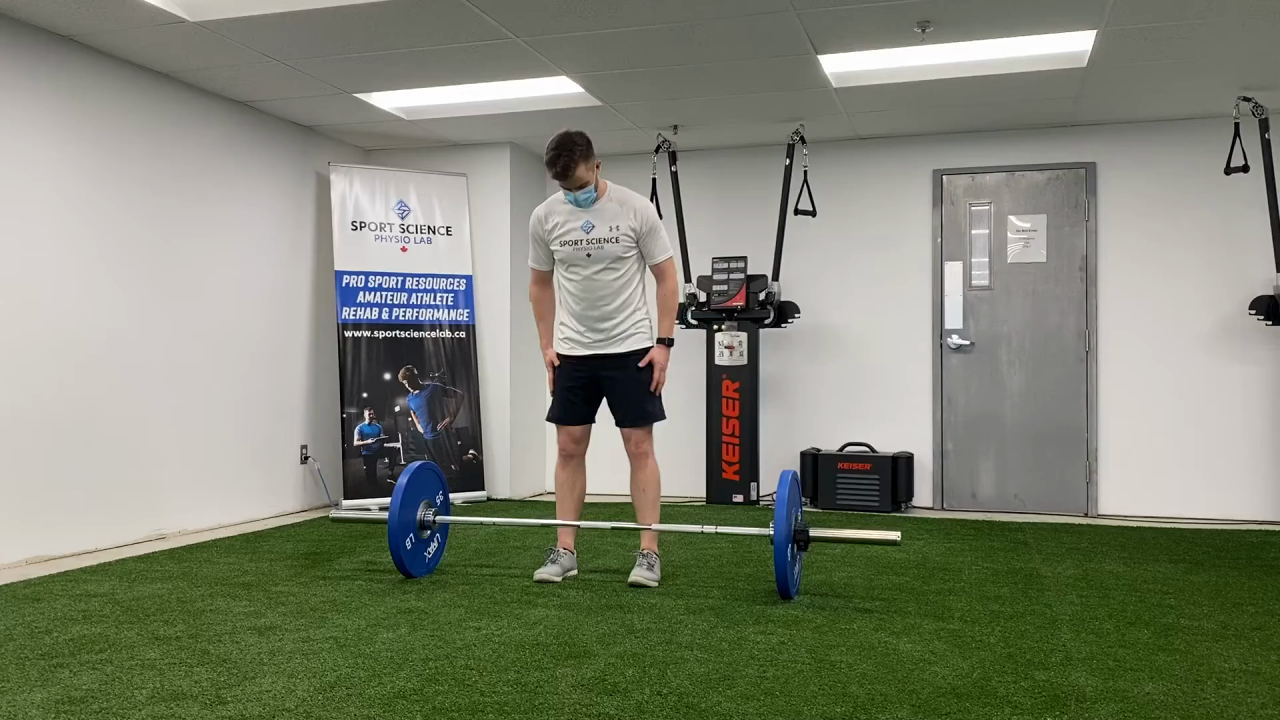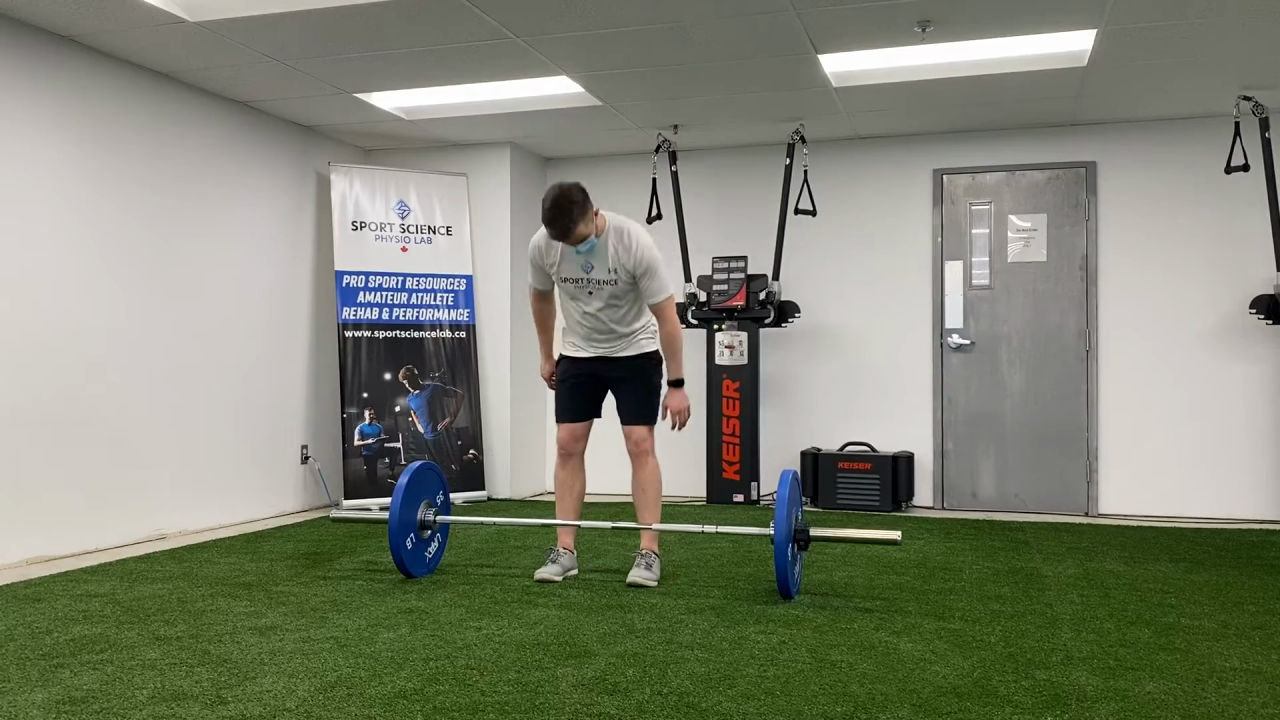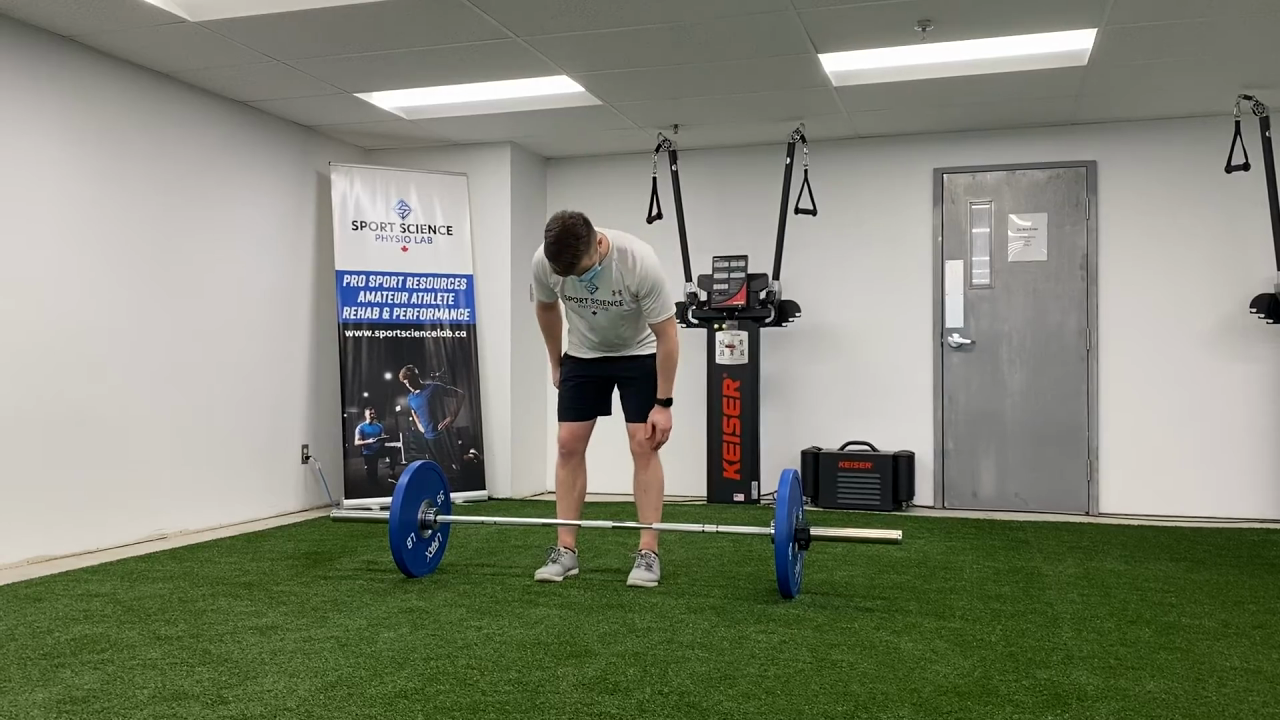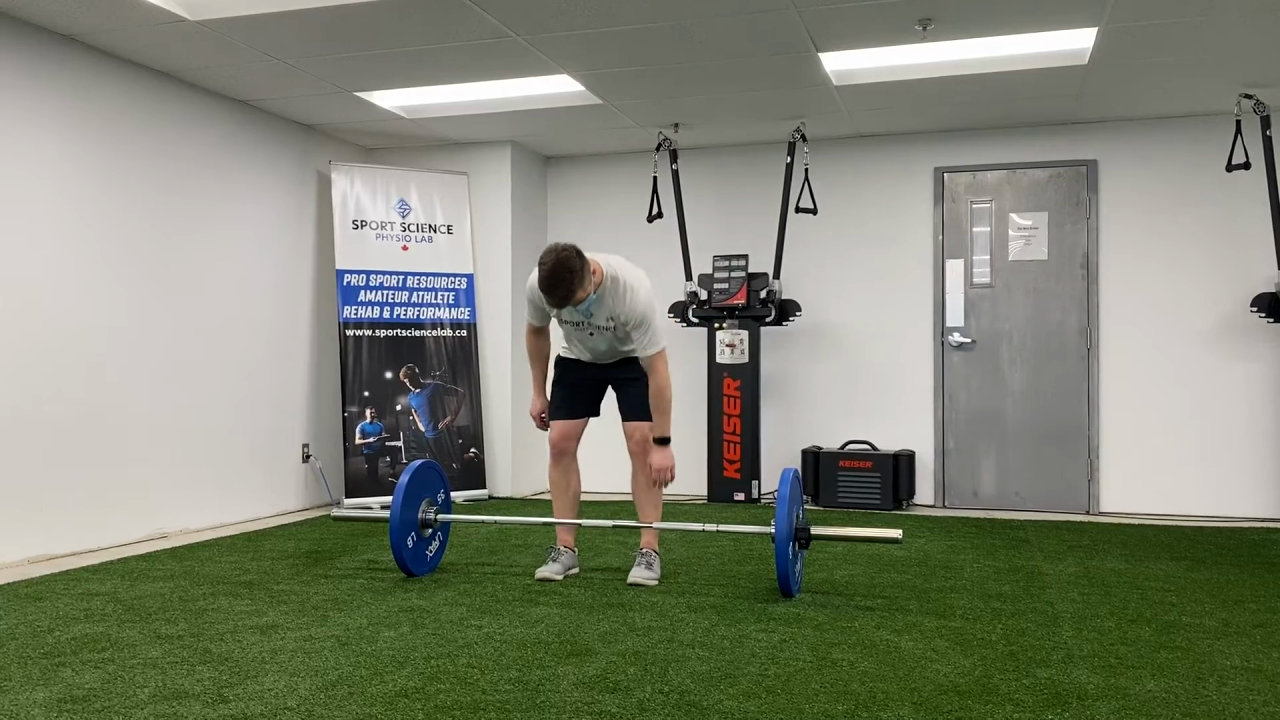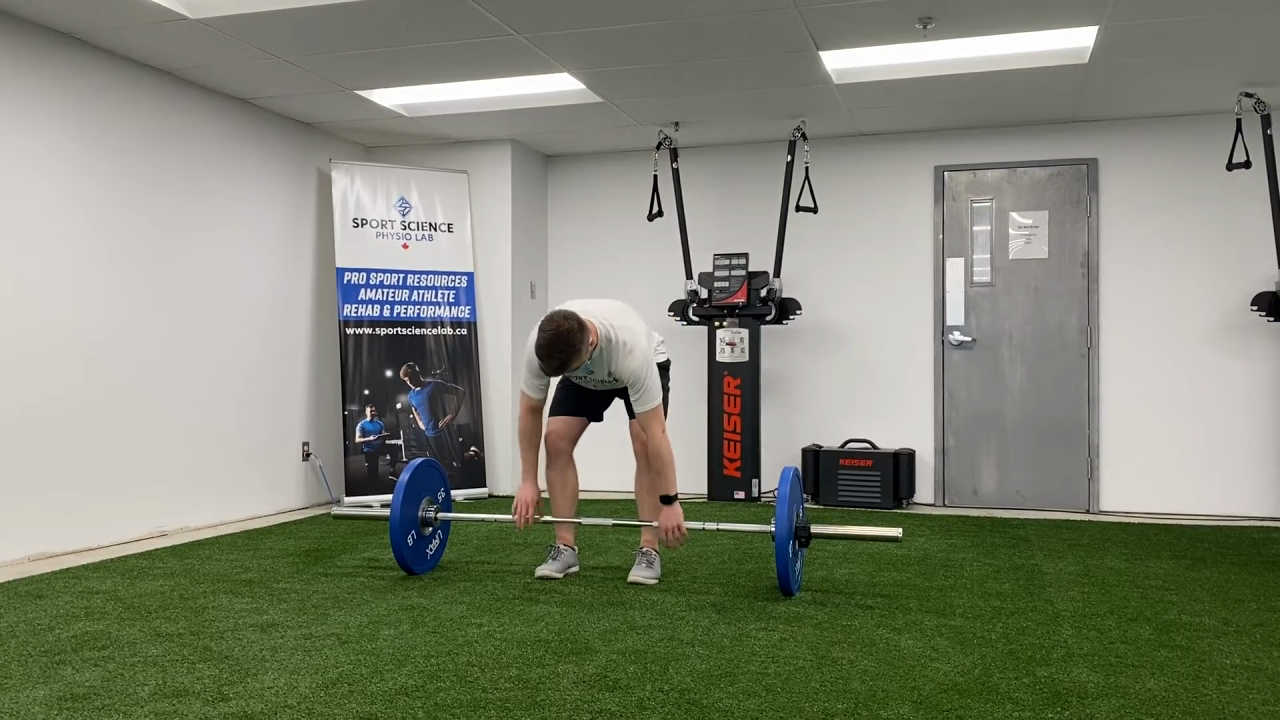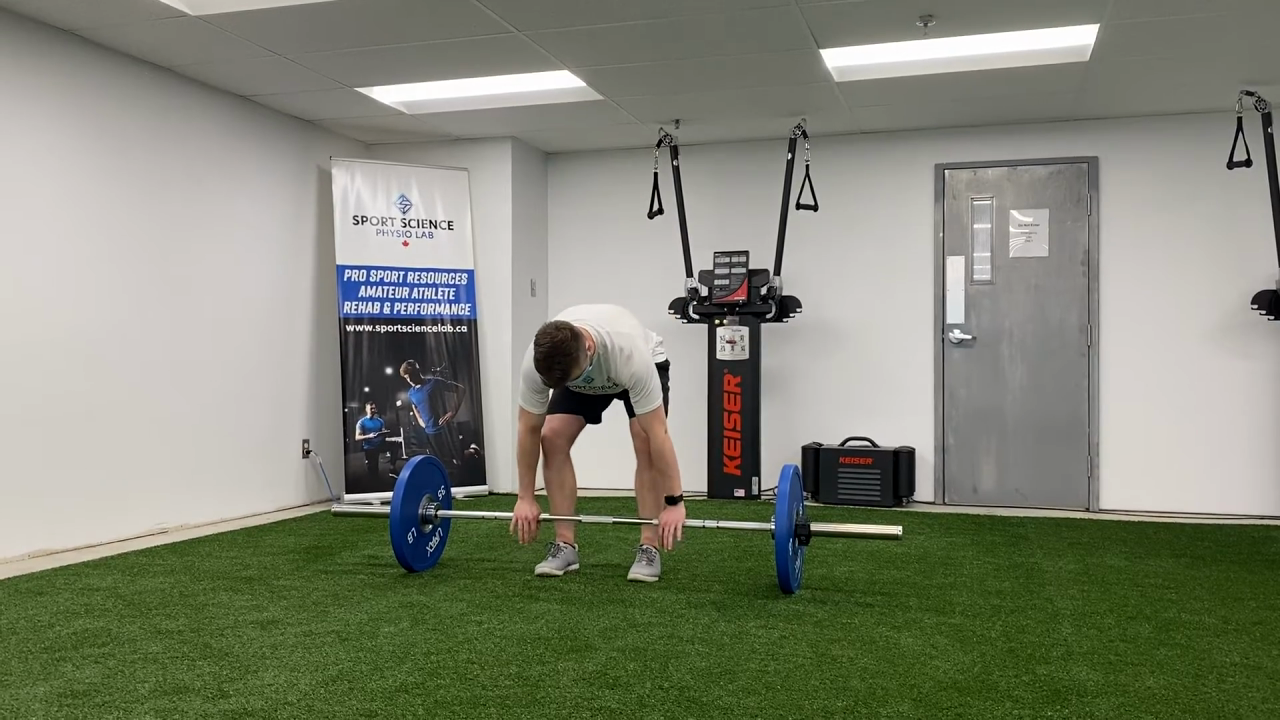
dt=0.4s
person 1, frame 1
left shoulder: (636, 210)
right shoulder: (544, 217)
left elbow: (666, 279)
right elbow: (541, 283)
left wrist: (663, 344)
right wrist: (546, 345)
left hip: (630, 351)
right hip: (572, 353)
left knee: (639, 448)
right knee: (569, 447)
left ankle: (649, 552)
right ankle: (565, 550)
person 1, frame 2
left shoulder: (635, 243)
right shoulder: (541, 245)
left elbow: (666, 317)
right elbow: (541, 297)
left wrist: (676, 383)
right wrist: (546, 355)
left hip: (635, 354)
right hip: (577, 355)
left knee: (640, 445)
right knee: (568, 445)
left ankle: (648, 552)
right ankle: (565, 550)
person 1, frame 3
left shoulder: (639, 261)
right shoulder: (544, 262)
left elbow: (667, 335)
right elbow: (547, 307)
left wrist: (663, 403)
right wrist: (556, 362)
left hip: (639, 355)
right hip: (583, 356)
left knee: (644, 445)
right knee: (569, 444)
left ankle: (648, 553)
right ankle: (565, 550)
person 1, frame 4
left shoulder: (632, 290)
right shoulder: (538, 285)
left elbow: (658, 373)
right elbow: (536, 332)
left wrist: (662, 441)
right wrist: (538, 392)
left hip: (632, 358)
right hip: (577, 360)
left knee: (641, 443)
right knee: (560, 443)
left ankle: (648, 551)
right ankle: (565, 549)
person 1, frame 5
left shoulder: (632, 350)
right shoulder: (539, 346)
left elbow: (656, 432)
right elbow: (530, 411)
left wrist: (669, 503)
right wrist: (528, 481)
left hip: (649, 364)
right hip: (588, 378)
left knee: (643, 442)
right knee: (556, 440)
left ankle: (648, 550)
right ankle: (565, 547)
person 1, frame 6
left shoulder: (630, 354)
right shoulder: (537, 360)
left elbow: (658, 434)
right elbow: (529, 430)
left wrist: (674, 503)
right wrist: (525, 498)
left hip: (648, 362)
right hip: (586, 375)
left knee: (644, 441)
right knee: (552, 438)
left ankle: (649, 548)
right ankle: (565, 545)
